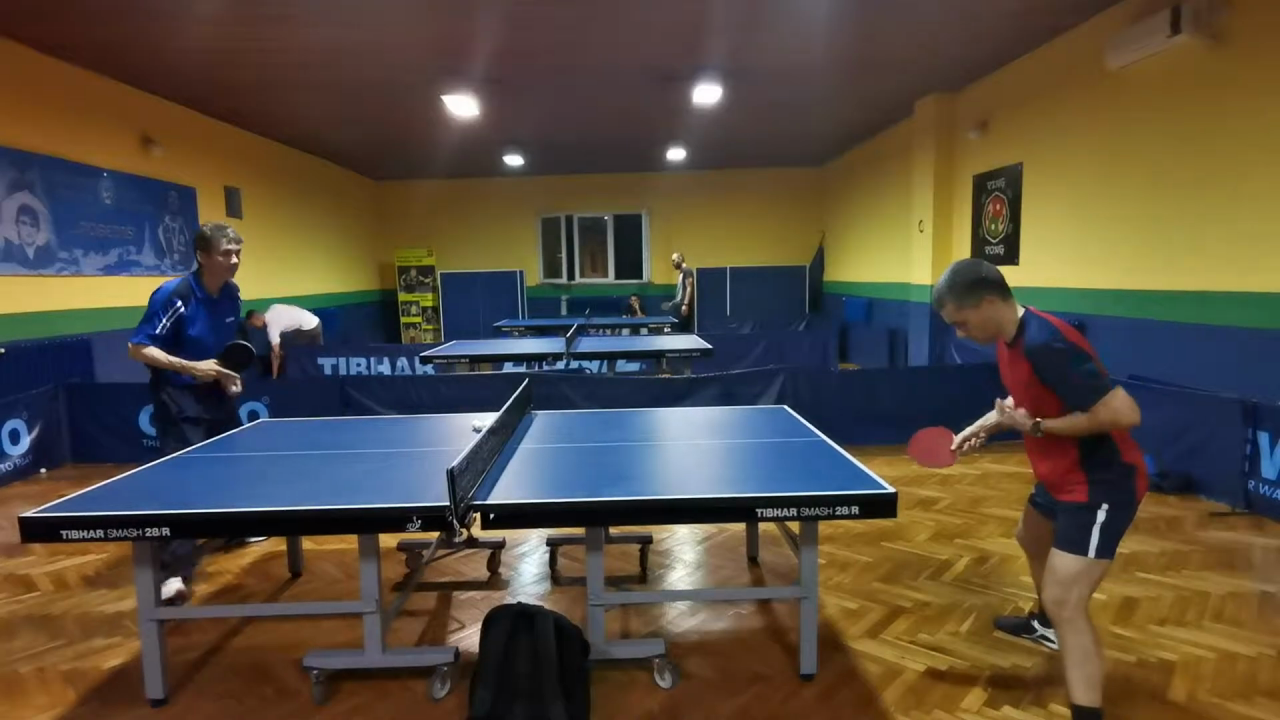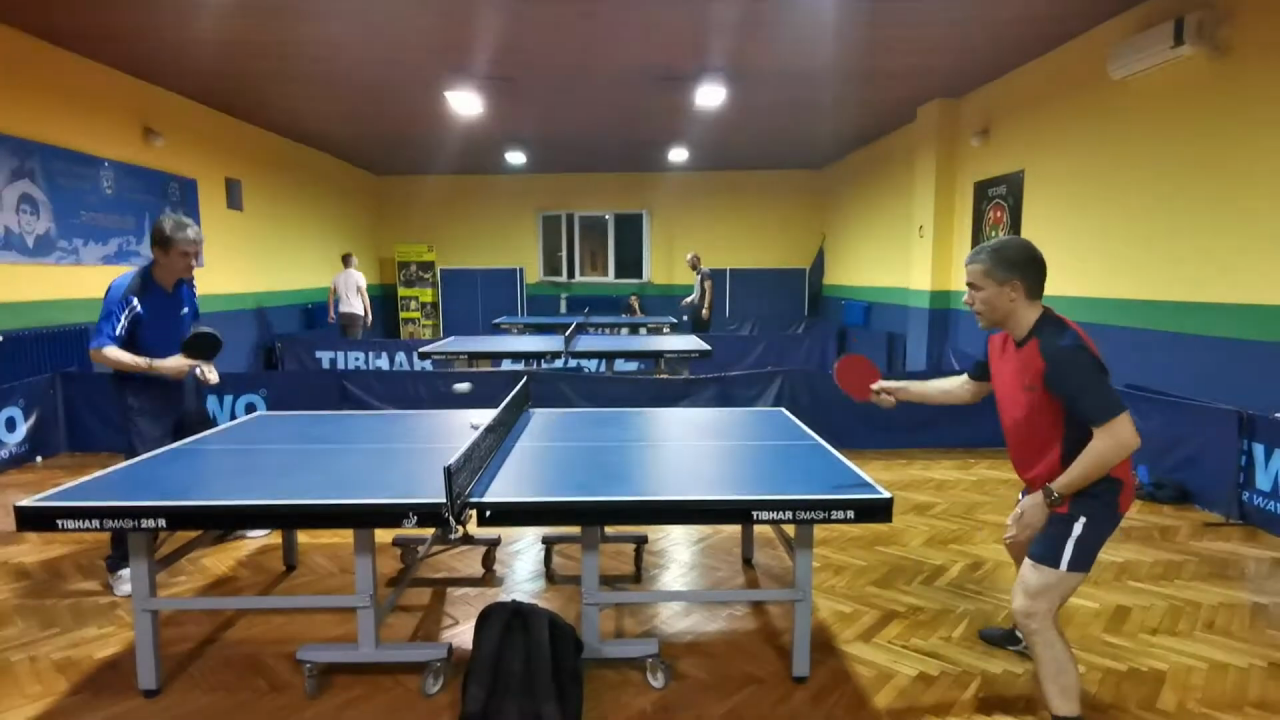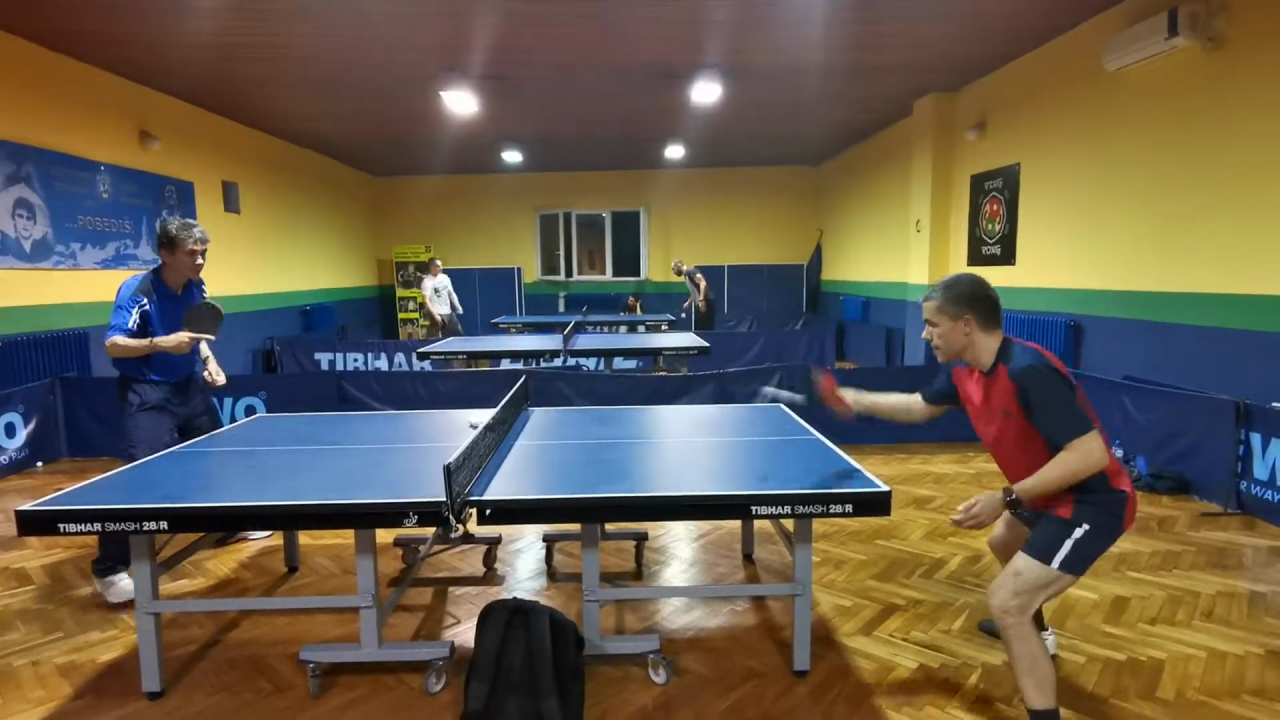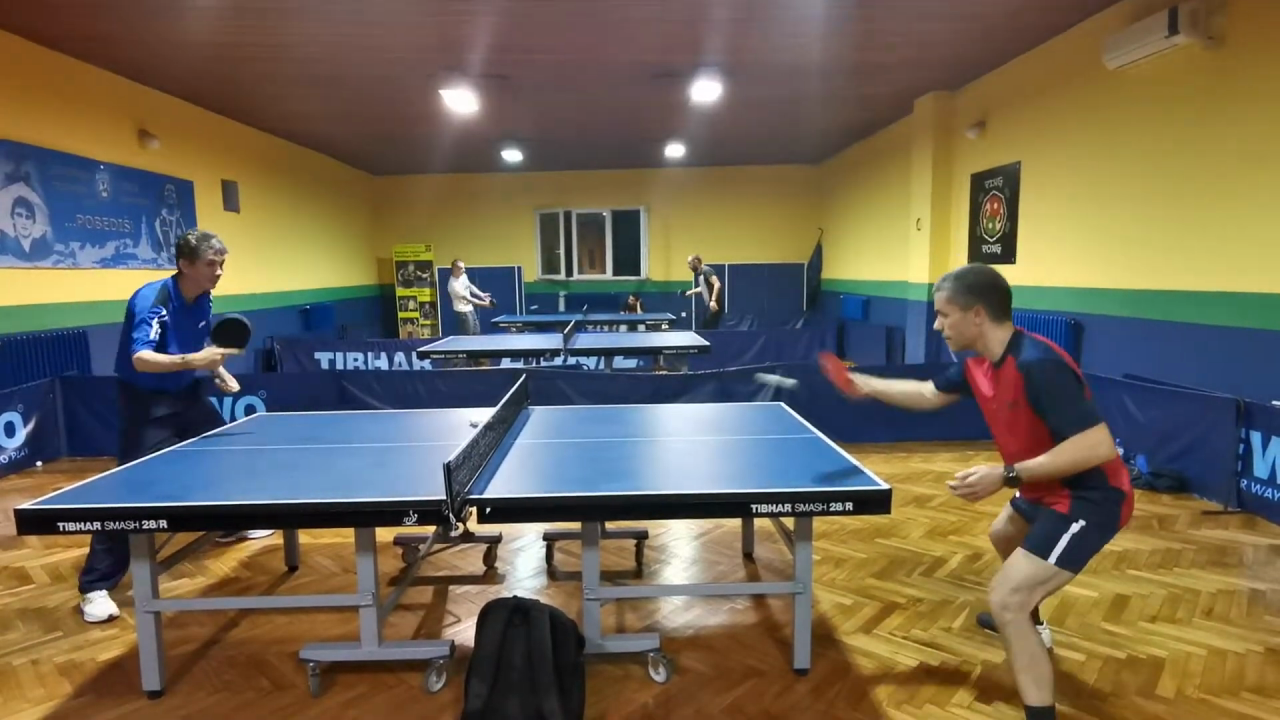
dt=1s
person 1, frame 1
left shoulder: (1043, 343)
right shoulder: (1011, 339)
left elbow: (1123, 412)
left wrist: (1038, 426)
right wrist: (982, 427)
left hip: (1101, 483)
right hip: (1062, 474)
left knee: (1064, 601)
right knee: (1031, 538)
right ankle: (1043, 624)
person 1, frame 2
left shoulder: (1062, 350)
right shoulder: (1000, 340)
left elbow: (1121, 438)
right elbow: (968, 386)
left wrist: (1047, 499)
right wrist: (902, 390)
left hip: (1087, 495)
right hip: (1048, 486)
left knee: (1030, 608)
right knee: (1021, 549)
right ankle: (1028, 636)
person 1, frame 3
left shoulder: (1029, 372)
right shoulder: (965, 371)
left elbow: (1092, 453)
right elbow: (920, 406)
left wrist: (1004, 500)
right wrist: (857, 399)
left hip: (1092, 504)
right hip: (1051, 496)
left knee: (1006, 602)
right knee: (1004, 546)
right ankle: (1035, 635)
person 1, frame 4
left shoulder: (1037, 365)
right shoulder: (978, 361)
left elbow: (1100, 447)
right elbow: (931, 394)
left wrist: (1007, 475)
right wrist: (868, 386)
left hip: (1087, 501)
right hip: (1049, 491)
left knee: (1006, 600)
right knee: (1004, 537)
right ankle: (1029, 628)
person 2, frame 1
left shoulder: (231, 293)
right shoulder: (172, 295)
right elbow: (137, 348)
left wrist: (230, 373)
right wrist: (189, 368)
left hip: (216, 393)
right hip: (179, 396)
right ankle: (172, 574)
person 2, frame 2
left shoulder: (187, 285)
right shoulder: (126, 290)
right elbow: (100, 351)
left wrist: (200, 360)
right wrist: (156, 366)
left hip: (180, 385)
right hip: (142, 391)
right ankle: (121, 564)
person 2, frame 3
left shoulder: (196, 289)
right shoulder: (136, 291)
right elbow: (113, 344)
left wrist: (209, 362)
right wrist: (162, 343)
left hip: (188, 387)
right hip: (147, 392)
right ankle: (112, 567)
person 2, frame 4
left shoulder: (203, 300)
right shoulder: (150, 300)
right elbow: (140, 359)
left wrist: (218, 368)
right wrist: (192, 362)
left hip: (188, 393)
right hip: (147, 400)
right ankle: (95, 586)
